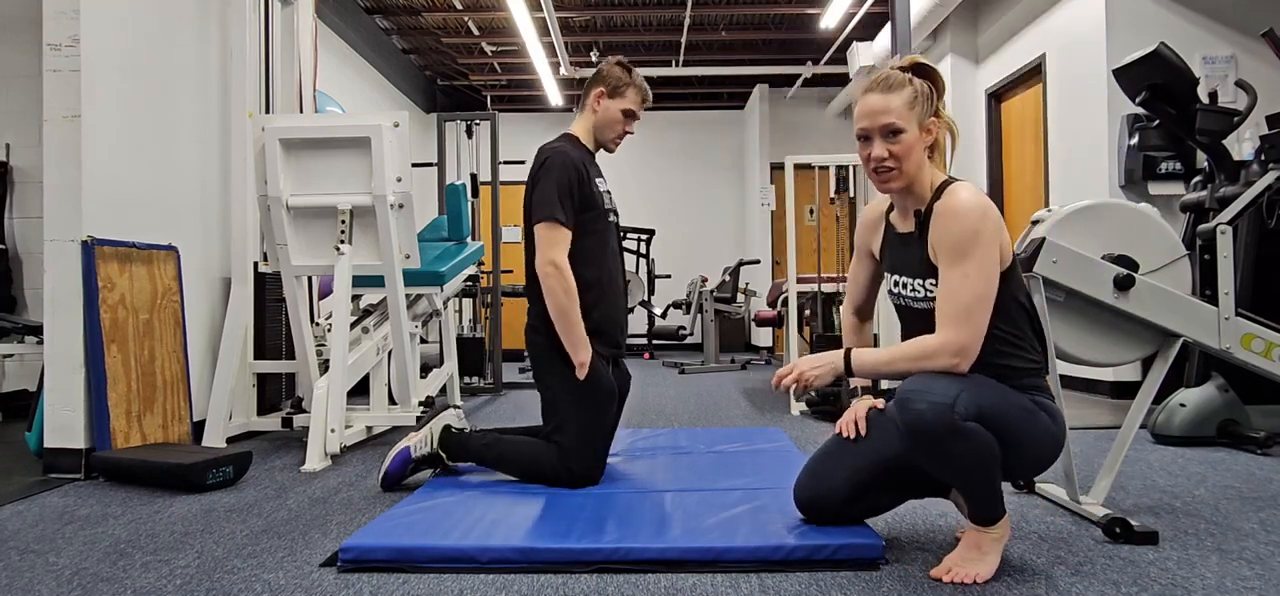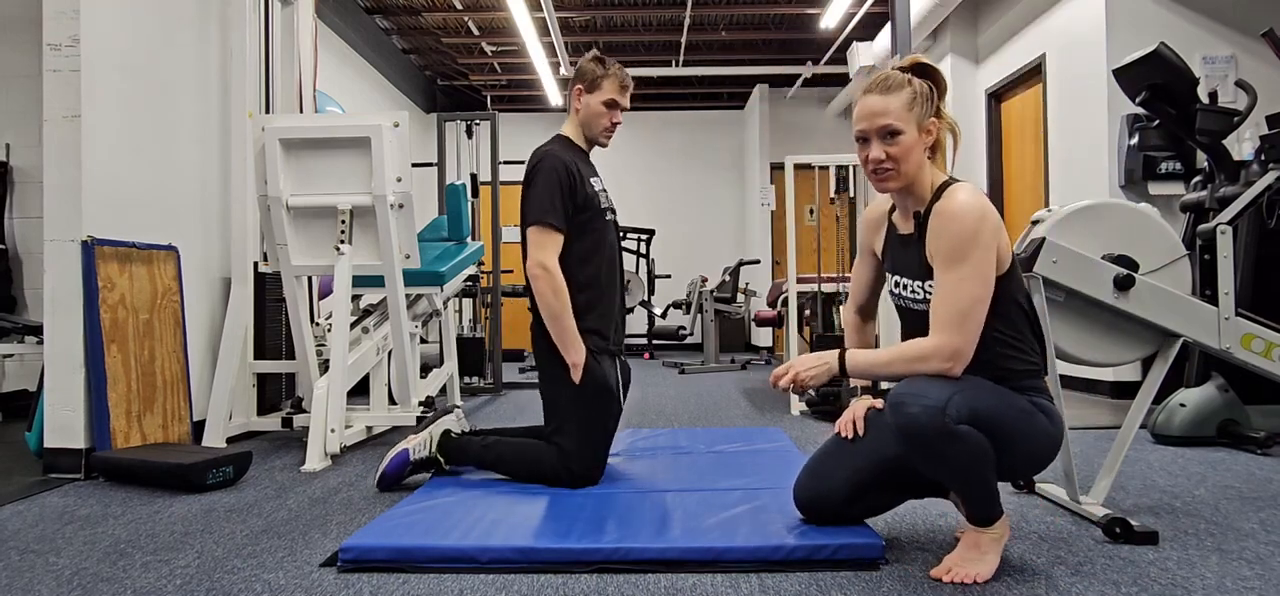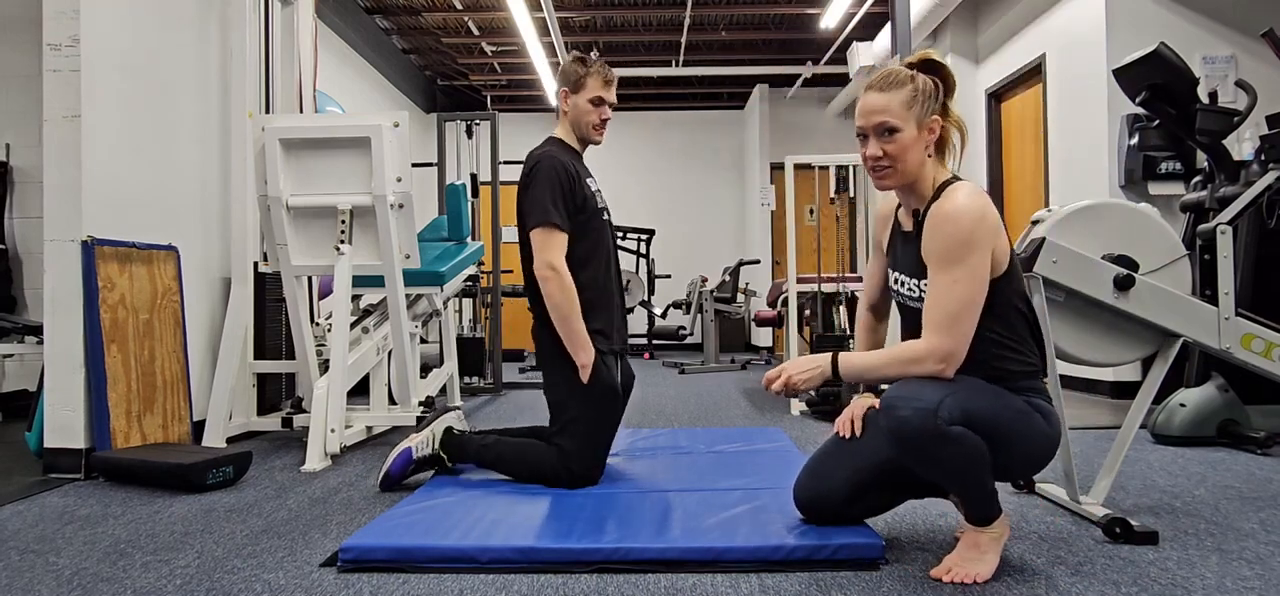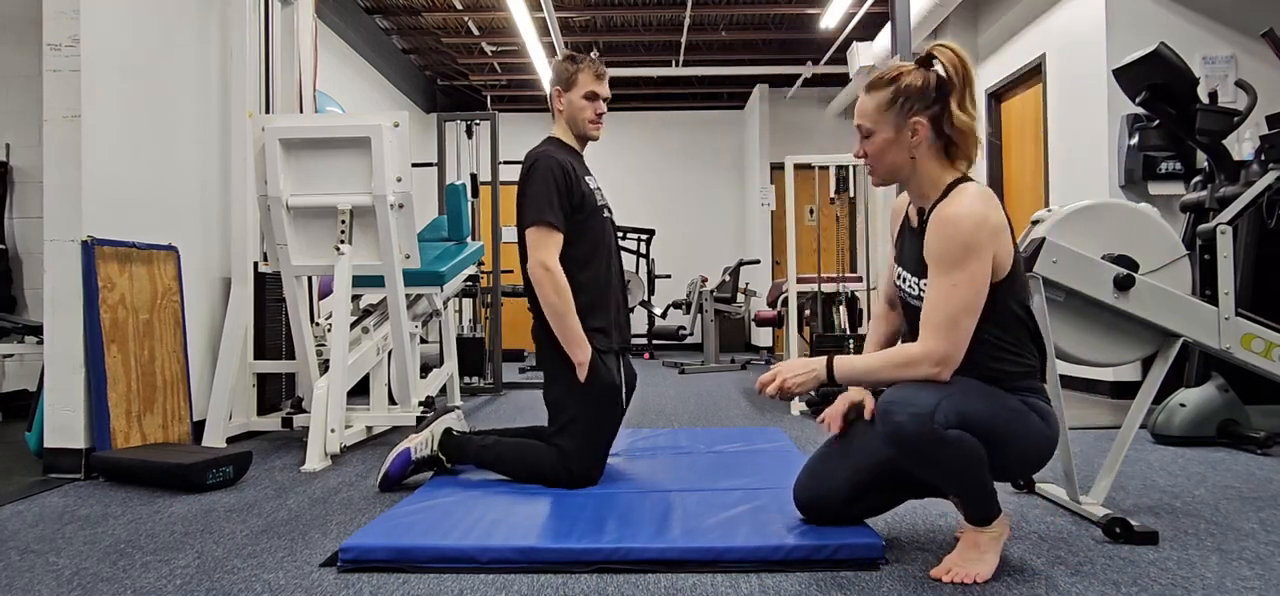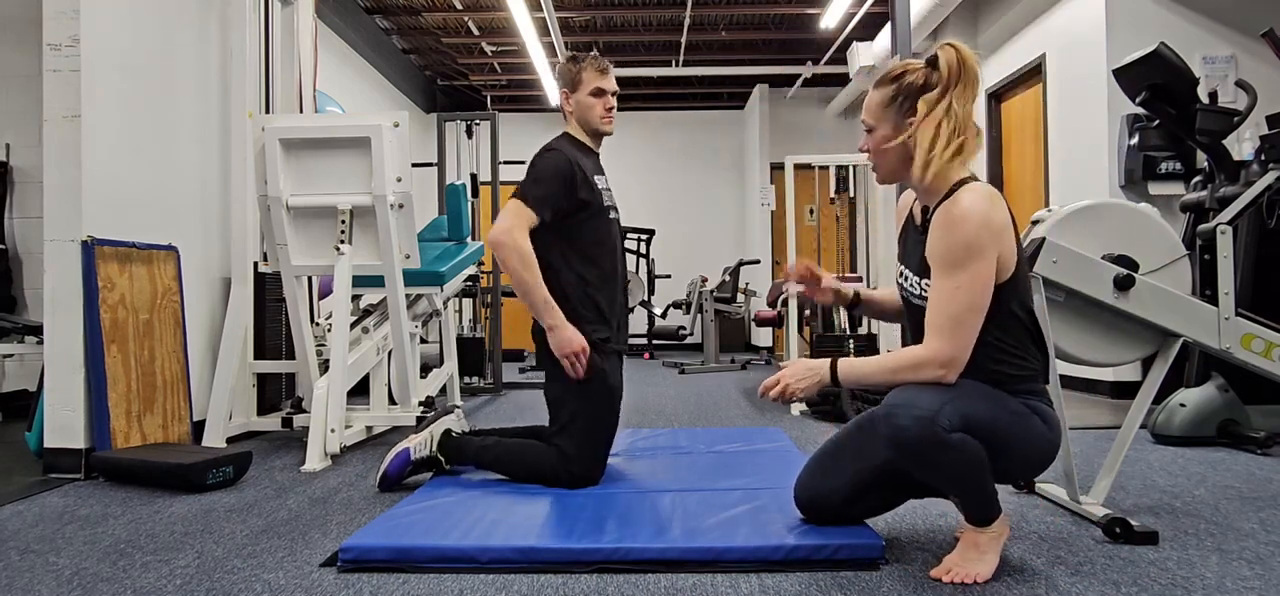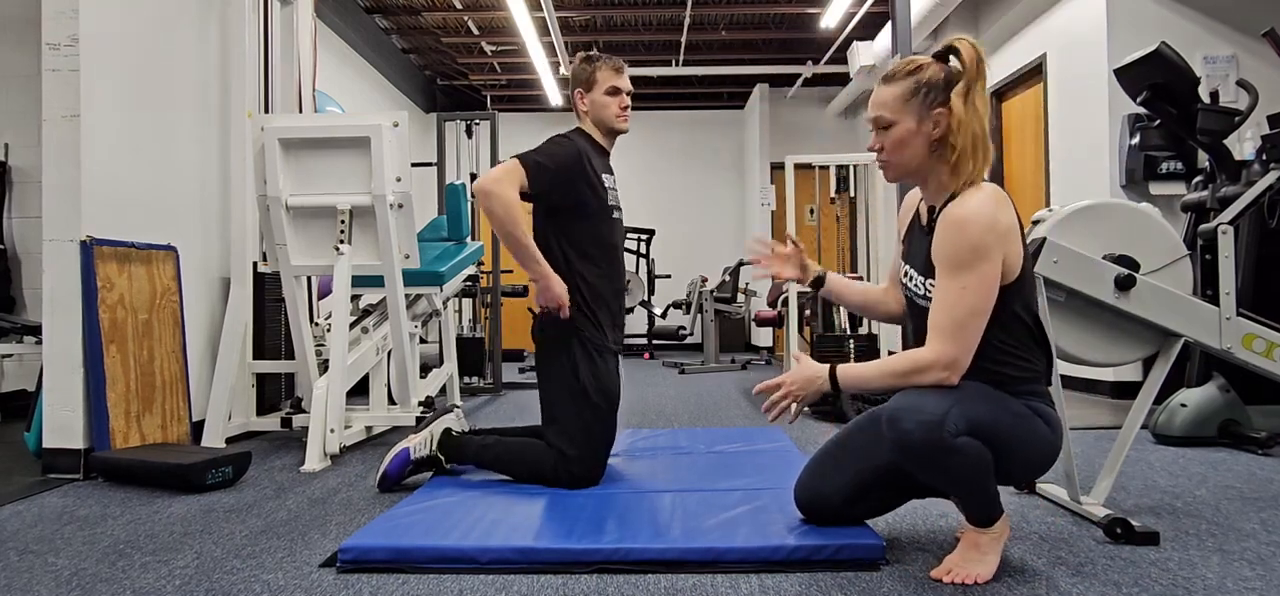
dt=0.3s
person 1, frame 1
left shoulder: (963, 209)
right shoulder: (876, 219)
left elbow: (956, 349)
right elbow: (856, 312)
left wrist: (841, 363)
right wrist: (861, 393)
left hip: (1016, 412)
right hip: (934, 404)
left knee: (926, 400)
right knee: (817, 497)
left ankle: (989, 522)
right ankle: (962, 480)
person 1, frame 2
left shoulder: (961, 210)
right shoulder: (878, 219)
left elbow: (949, 353)
right elbow: (859, 311)
left wrist: (837, 363)
right wrist: (861, 391)
left hip: (1015, 412)
right hip: (937, 404)
left knee: (920, 403)
right knee: (817, 497)
left ankle: (988, 523)
right ankle: (960, 479)
person 1, frame 3
left shoulder: (961, 210)
right shoulder: (888, 214)
left elbow: (941, 355)
right elbow: (871, 309)
left wrist: (830, 365)
right wrist: (863, 390)
left hip: (1014, 413)
right hip: (936, 405)
left knee: (913, 405)
right knee: (817, 497)
left ankle: (988, 522)
right ankle: (961, 477)
person 1, frame 4
left shoulder: (964, 212)
right shoulder: (905, 208)
left elbow: (937, 358)
right elbow: (894, 304)
left wrist: (825, 368)
right wrist: (859, 382)
left hip: (1011, 414)
right hip: (940, 402)
left knee: (908, 410)
right knee: (817, 497)
left ankle: (987, 523)
right ankle: (961, 476)
person 1, frame 5
left shoulder: (968, 212)
right shoulder: (911, 204)
left elbow: (943, 359)
left wrist: (828, 371)
right wrist: (848, 297)
left hip: (1012, 417)
right hip: (942, 404)
left knee: (910, 413)
right knee: (817, 497)
left ankle: (986, 522)
right ankle: (961, 475)
person 1, frame 6
left shoulder: (974, 212)
right shoulder: (916, 204)
left elbow: (944, 362)
right elbow: (900, 303)
left wrist: (826, 378)
right wrist: (814, 276)
left hip: (1014, 418)
right hip: (942, 405)
left knee: (916, 416)
right knee: (817, 498)
left ankle: (988, 524)
right ankle: (963, 476)
person 2, frame 1
left shoulder: (584, 164)
right shoulder: (562, 161)
right elbow: (551, 263)
right wrist: (581, 354)
left hip: (595, 346)
right hip: (571, 349)
left knee: (578, 448)
right knee: (578, 467)
left ankle: (460, 435)
right ankle: (448, 441)
person 2, frame 2
left shoulder: (584, 167)
right shoulder: (554, 164)
right elbow: (542, 266)
right wrist: (576, 356)
left hip: (598, 345)
right hip: (578, 349)
left knee: (575, 447)
right knee: (577, 467)
left ankle: (456, 438)
right ankle: (446, 445)
person 2, frame 3
left shoulder: (575, 166)
right shoulder: (551, 166)
right elbow: (550, 268)
right wrist: (585, 355)
left hip: (601, 344)
right hip: (579, 349)
left knee: (579, 449)
right knee: (577, 468)
left ankle: (457, 436)
right ankle: (449, 442)
person 2, frame 4
left shoulder: (576, 166)
right shoulder: (550, 164)
right elbow: (543, 266)
right wrist: (581, 353)
left hip: (603, 343)
right hip: (582, 347)
left knee: (580, 448)
right knee: (577, 467)
left ankle: (458, 436)
right ankle: (447, 443)
person 2, frame 5
left shoulder: (589, 162)
right shoulder: (560, 160)
right elbow: (504, 237)
right wrist: (557, 326)
left hip: (600, 340)
right hip: (579, 343)
left knee: (580, 447)
right knee: (577, 467)
left ankle: (461, 436)
right ankle: (447, 445)
person 2, frame 6
left shoulder: (599, 161)
right shoulder: (570, 153)
right elbow: (491, 188)
right wrist: (542, 276)
left hip: (595, 334)
right hip: (574, 335)
left knee: (584, 448)
right knee: (578, 466)
left ankle: (458, 436)
right ankle: (446, 443)
